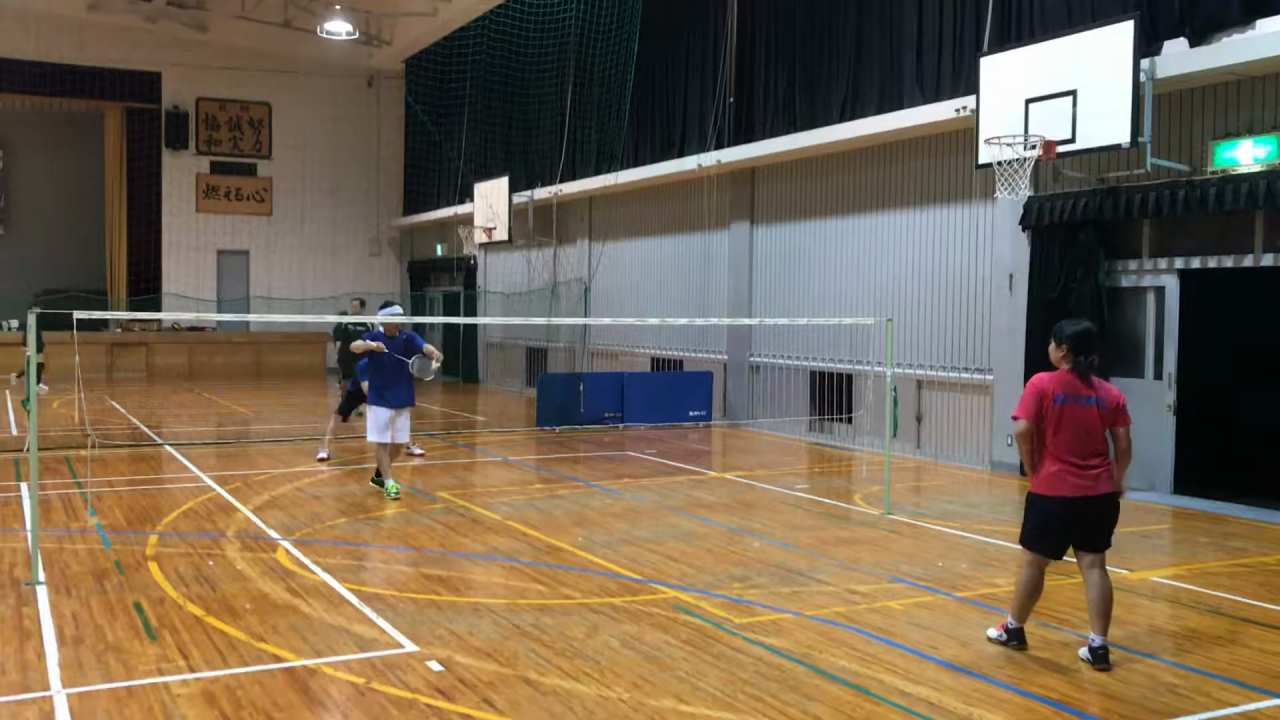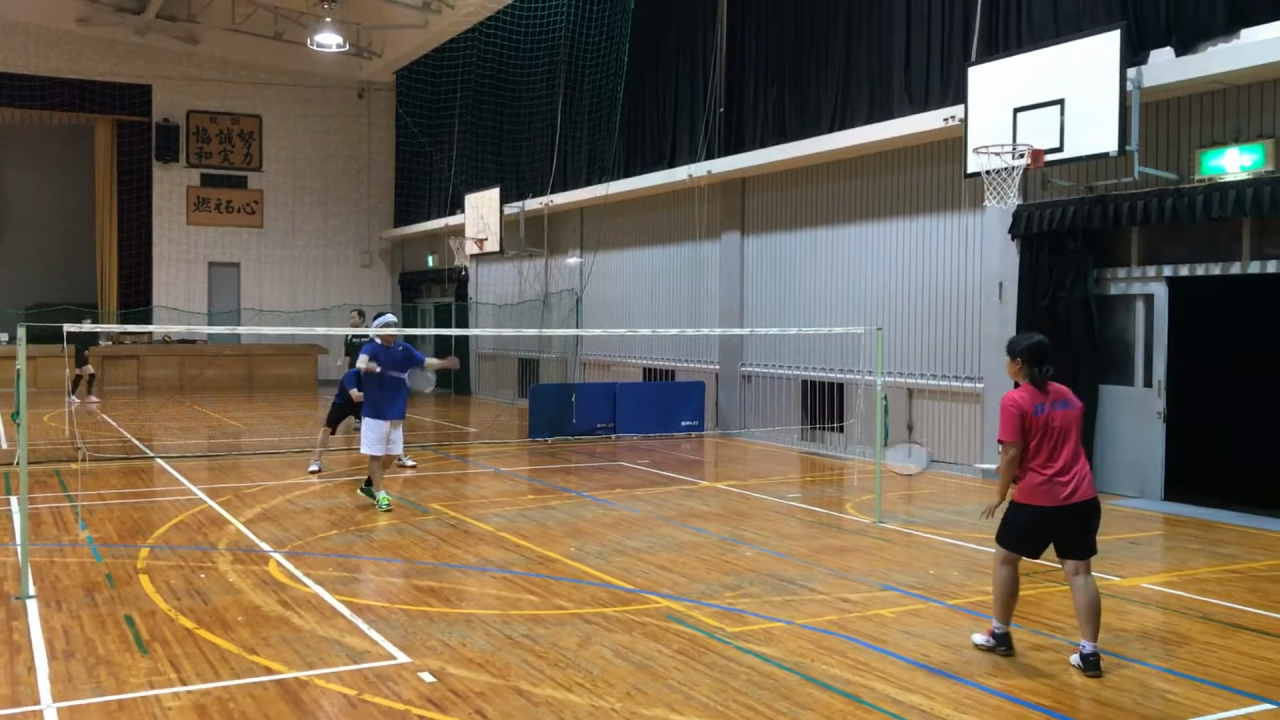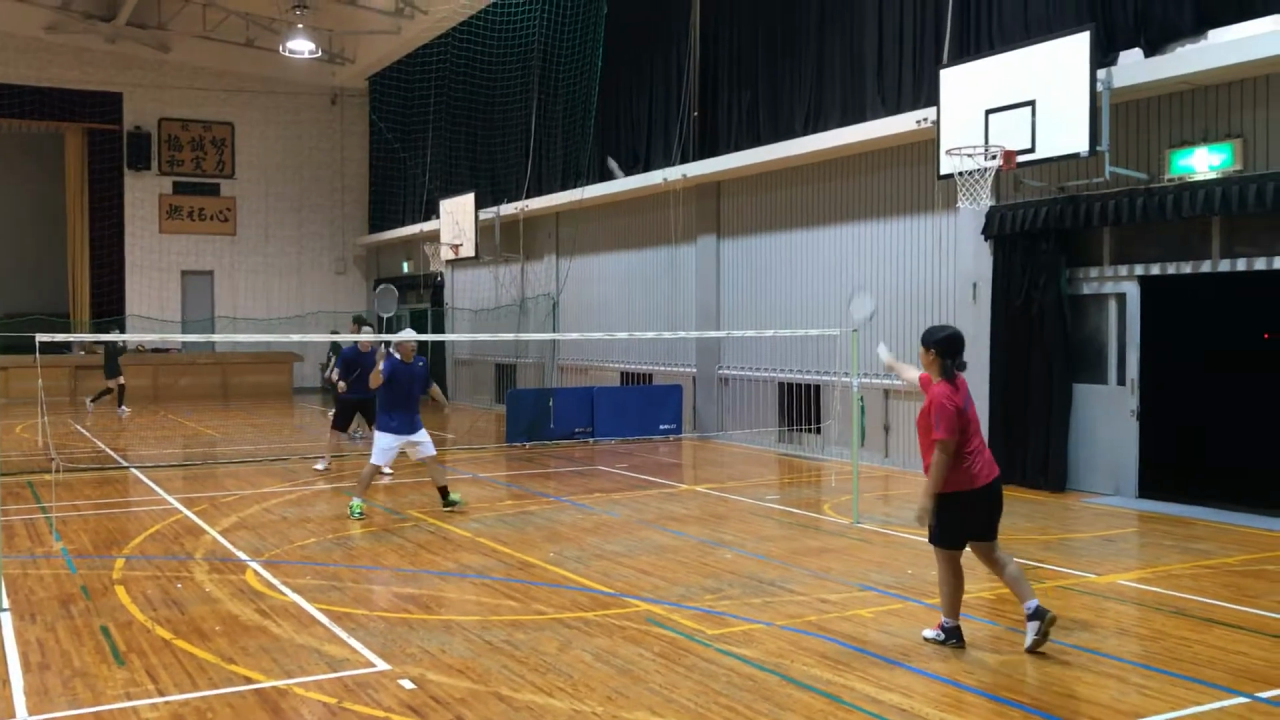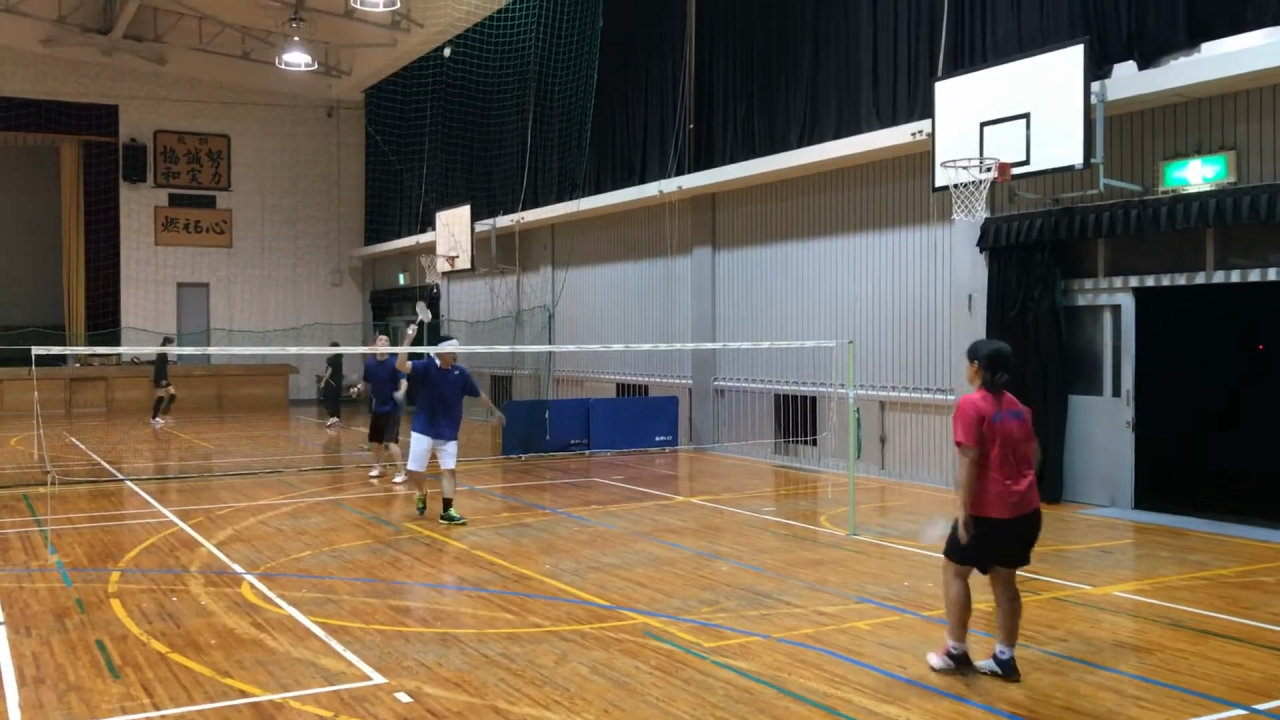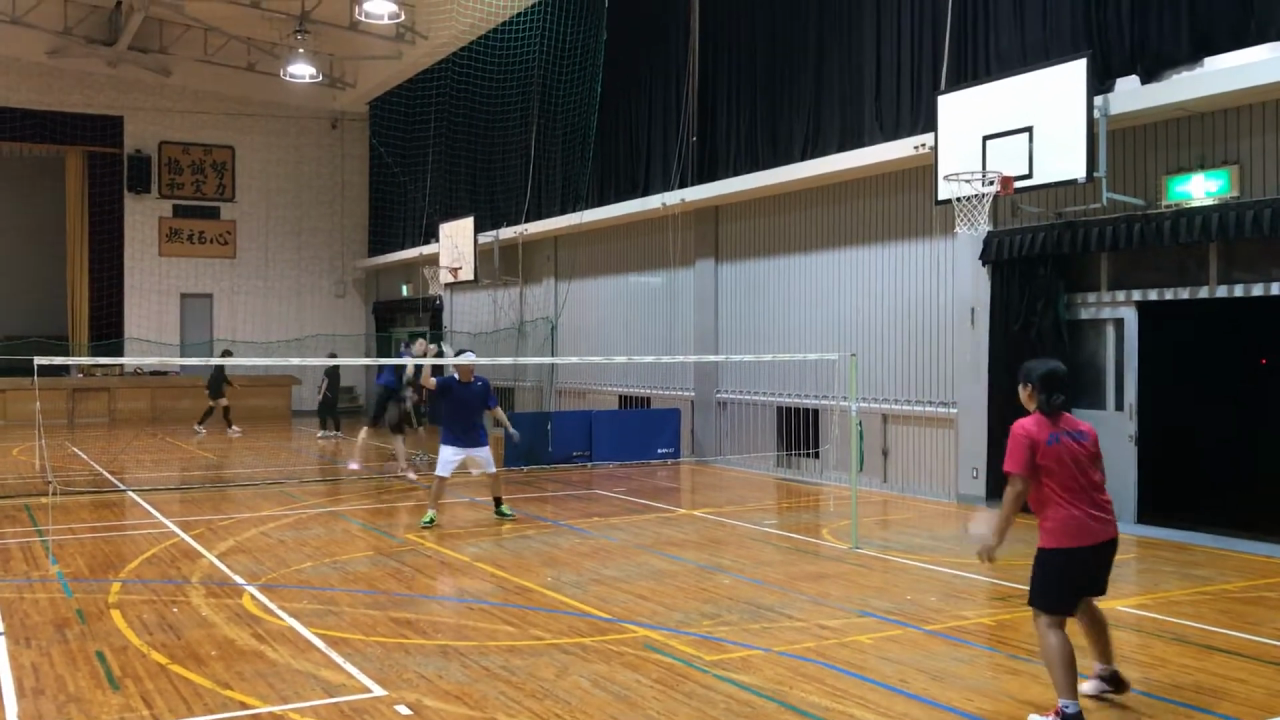
dt=0.7s
person 1, frame 1
left shoulder: (1042, 384)
right shoulder: (1111, 394)
left elbow: (1023, 432)
right elbow: (1123, 447)
left wrist: (1032, 470)
right wrist: (1117, 482)
left hip: (1052, 491)
right hip: (1098, 493)
left knee: (1033, 562)
right knee: (1094, 566)
left ankle: (1013, 629)
right ankle: (1098, 646)
person 1, frame 2
left shoulder: (1015, 400)
right shoulder: (1068, 397)
left elbow: (1012, 455)
left wrist: (1000, 494)
left hip: (1037, 499)
right hip: (1081, 498)
left knee: (1005, 559)
right knee: (1079, 572)
left ankle: (999, 634)
right ankle: (1089, 652)
person 1, frame 3
left shoulder: (941, 396)
right shoulder: (953, 380)
left elbow: (943, 451)
right elbow: (921, 378)
left wrist: (928, 498)
right wrist: (894, 365)
left hip: (957, 489)
right hip: (986, 482)
left knee: (947, 558)
right knee: (990, 552)
left ankle: (950, 629)
right ankle: (1034, 610)
person 1, frame 4
left shoulder: (970, 405)
right shoulder: (1017, 407)
left elbow: (969, 460)
right elbow: (1034, 455)
left wrist: (963, 511)
left hip: (987, 511)
right hip: (1025, 509)
left knee: (954, 571)
right knee: (1004, 580)
left ankle: (956, 651)
right ankle: (1004, 658)
person 1, frame 5
left shoulder: (1025, 430)
right shoulder: (1083, 428)
left elbow: (1018, 488)
left wrist: (996, 538)
left hip: (1064, 539)
right hip: (1103, 533)
left knee: (1047, 622)
right knee: (1081, 603)
right ankle: (1107, 675)
person 2, frame 1
left shoulder: (408, 337)
right shoulder: (374, 337)
left elbow: (425, 347)
right elbow: (354, 346)
left wrist: (434, 352)
right wrist: (370, 345)
left hip: (403, 401)
right hip: (380, 400)
left knee: (398, 443)
right knee: (382, 442)
left ankle: (380, 475)
right ankle: (389, 482)
person 2, frame 2
left shoulder: (404, 349)
right shoulder: (371, 347)
left elbow: (426, 363)
right elbow: (361, 361)
left wrist: (445, 363)
right wrist: (366, 366)
left hip: (396, 413)
right hip: (375, 413)
left knee: (390, 455)
right knee: (376, 455)
left ankle: (369, 485)
right ankle: (380, 494)
person 2, frame 3
left shoulder: (422, 364)
right shoulder: (391, 364)
left elbow: (430, 387)
right elbow: (373, 384)
left wrist: (445, 403)
right wrist: (378, 362)
left hip: (413, 424)
right hip: (389, 426)
left knee: (432, 459)
right knee: (375, 464)
left ankle: (447, 498)
right ankle: (356, 502)
person 2, frame 4
left shoulder: (461, 373)
right shoulder: (426, 367)
left elbow: (478, 394)
right elbow: (401, 366)
left wrist: (495, 410)
right wrist: (408, 339)
left hip: (448, 433)
right hip: (423, 430)
left knee: (449, 470)
right knee: (416, 471)
left ankle: (447, 511)
right ankle: (422, 494)
person 2, frame 5
left shoulder: (483, 383)
right shoulder: (448, 383)
left elbow: (495, 408)
right elbow: (426, 382)
left wrist: (509, 427)
left hip: (478, 441)
right hip: (452, 442)
left knee: (493, 474)
right knee: (441, 477)
left ankle: (500, 507)
right ankle: (431, 513)
